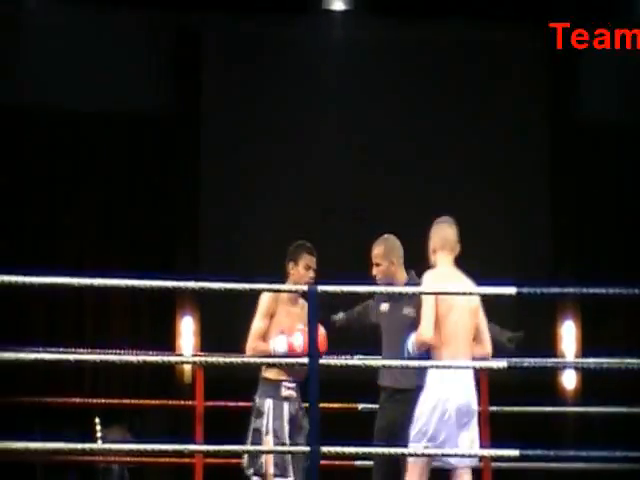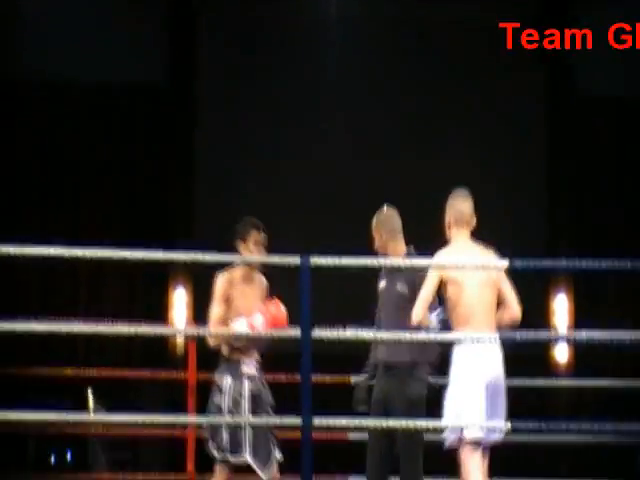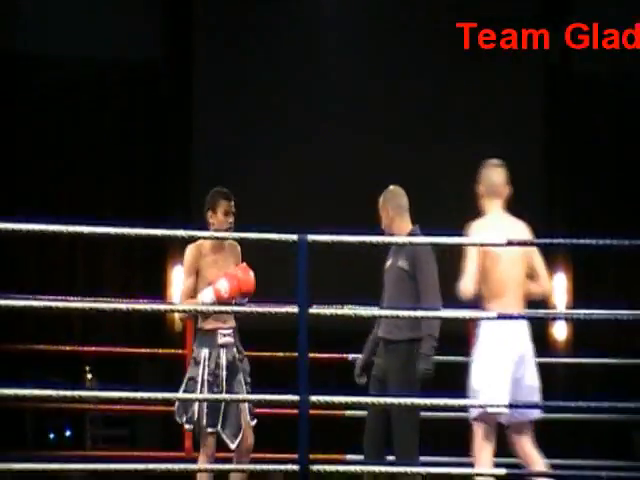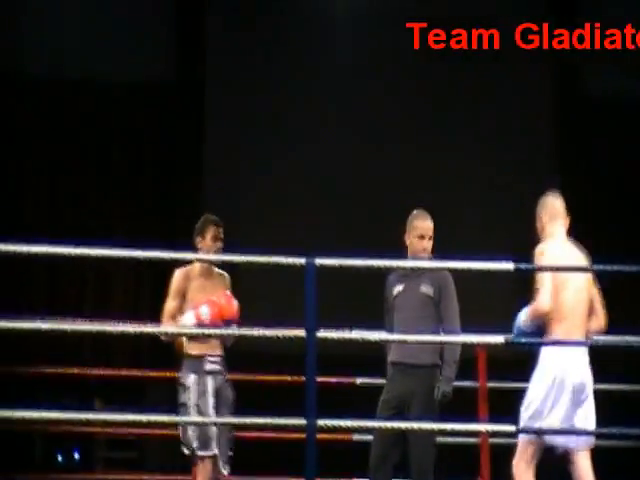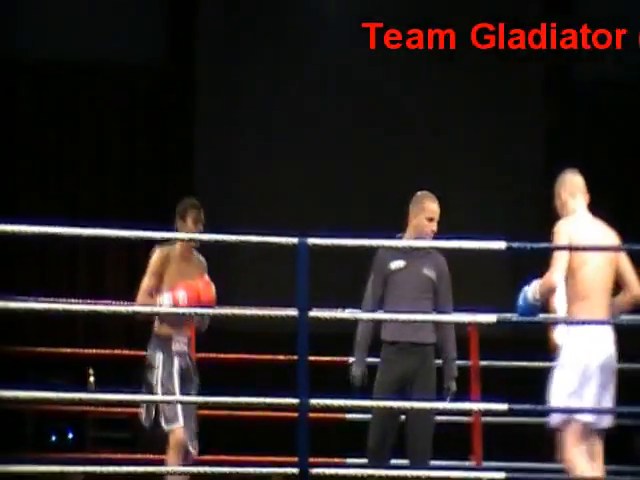
dt=0.3s
person 1, frame 1
left shoulder: (432, 278)
right shoulder: (470, 286)
left elbow: (425, 335)
right elbow: (485, 349)
left wrist: (415, 344)
left hip: (441, 380)
right hip: (467, 382)
person 1, frame 2
left shoulder: (444, 258)
right shoulder: (491, 258)
left elbow: (417, 316)
right elbow: (514, 312)
left hip: (466, 356)
right hip: (492, 356)
left knee: (468, 453)
right knee: (479, 454)
person 1, frame 3
left shoulder: (480, 228)
right shoulder: (523, 229)
left elbow: (468, 290)
right elbow: (544, 286)
left wrist: (465, 285)
left hip: (493, 331)
right hip: (520, 332)
left knee: (483, 438)
right knee: (522, 437)
person 1, frame 4
left shoulder: (545, 249)
right shoulder: (581, 257)
left elbow: (544, 304)
right elbow: (599, 321)
left wrist: (527, 319)
left hip: (555, 358)
right hip: (581, 360)
person 1, frame 5
left shoulder: (565, 227)
right shoulder: (609, 232)
left elbow: (554, 280)
left wrist: (534, 295)
left hip: (579, 336)
right hip: (606, 337)
left knee: (570, 451)
right knee: (591, 447)
person 2, frame 1
left shoulder: (423, 297)
right shoulder: (381, 299)
right elbow: (360, 314)
left wrist: (502, 336)
right wrist: (334, 322)
left hip: (414, 397)
right hip: (388, 396)
person 2, frame 2
left shoulder: (418, 272)
right shoulder: (385, 274)
left wrist: (421, 376)
right wrist: (368, 373)
left hip: (410, 375)
right hip: (385, 375)
left knee: (408, 449)
right knee: (376, 450)
person 2, frame 3
left shoulder: (420, 250)
right shoulder: (393, 252)
left elbow: (431, 305)
left wrist: (426, 352)
right wrist: (367, 351)
left hip: (407, 350)
right hip: (384, 350)
left knee: (404, 430)
right knee: (373, 429)
person 2, frame 4
left shoulder: (441, 278)
right shoulder: (393, 281)
left elbow: (452, 332)
left wrist: (447, 376)
left hip: (425, 377)
right hip: (396, 376)
right knee: (380, 456)
person 2, frame 5
left shoulder: (437, 262)
right shoulder: (386, 256)
left elbow: (444, 318)
right elbow: (370, 306)
left wrist: (450, 368)
right wrist: (359, 357)
left hip: (424, 358)
right hip: (391, 355)
left knee: (420, 441)
right knee: (379, 438)
person 3, frame 1
left shoulder: (304, 307)
right shoulder: (270, 299)
right elbow: (252, 347)
left wrist: (310, 350)
right wrist: (285, 344)
left hip: (293, 396)
right hip: (271, 394)
person 3, frame 2
left shoulder: (262, 283)
right shoulder: (226, 280)
right elbow: (214, 337)
left wrist: (268, 327)
right wrist: (247, 325)
left hip: (255, 374)
right hip: (232, 375)
person 3, frame 3
left shoulder: (234, 251)
right shoulder: (195, 252)
right elbow: (183, 306)
left wrist: (243, 292)
right wrist: (213, 293)
left hip: (232, 344)
right hip: (208, 344)
left knee: (245, 438)
right knee: (208, 442)
person 3, frame 4
left shoulder: (223, 279)
right shoulder: (183, 276)
right elbow: (165, 328)
left wrist: (228, 322)
right wrist: (195, 318)
left hip: (219, 370)
right hip: (196, 371)
person 3, frame 5
left shoulder: (200, 263)
right shoulder: (162, 255)
right elbow: (141, 303)
left wrist: (203, 308)
right wrist: (172, 300)
left hip: (185, 352)
right hip: (163, 351)
left knee: (188, 446)
right knee: (178, 436)
